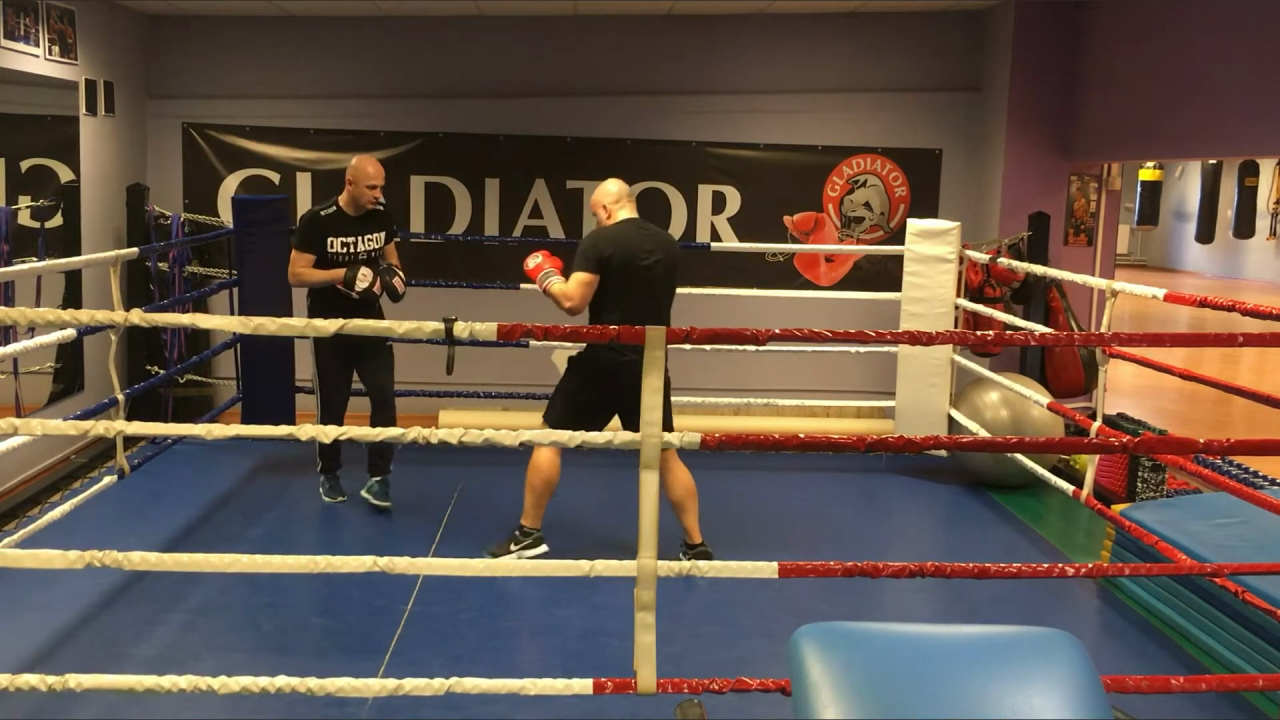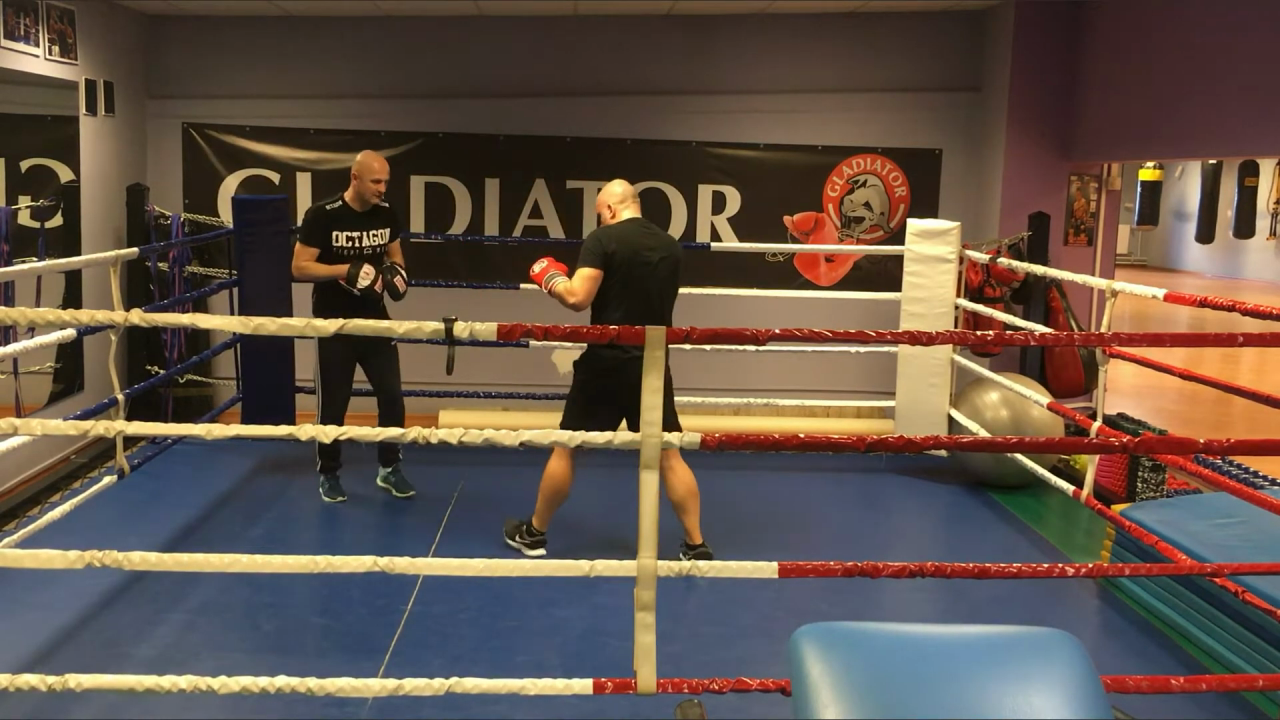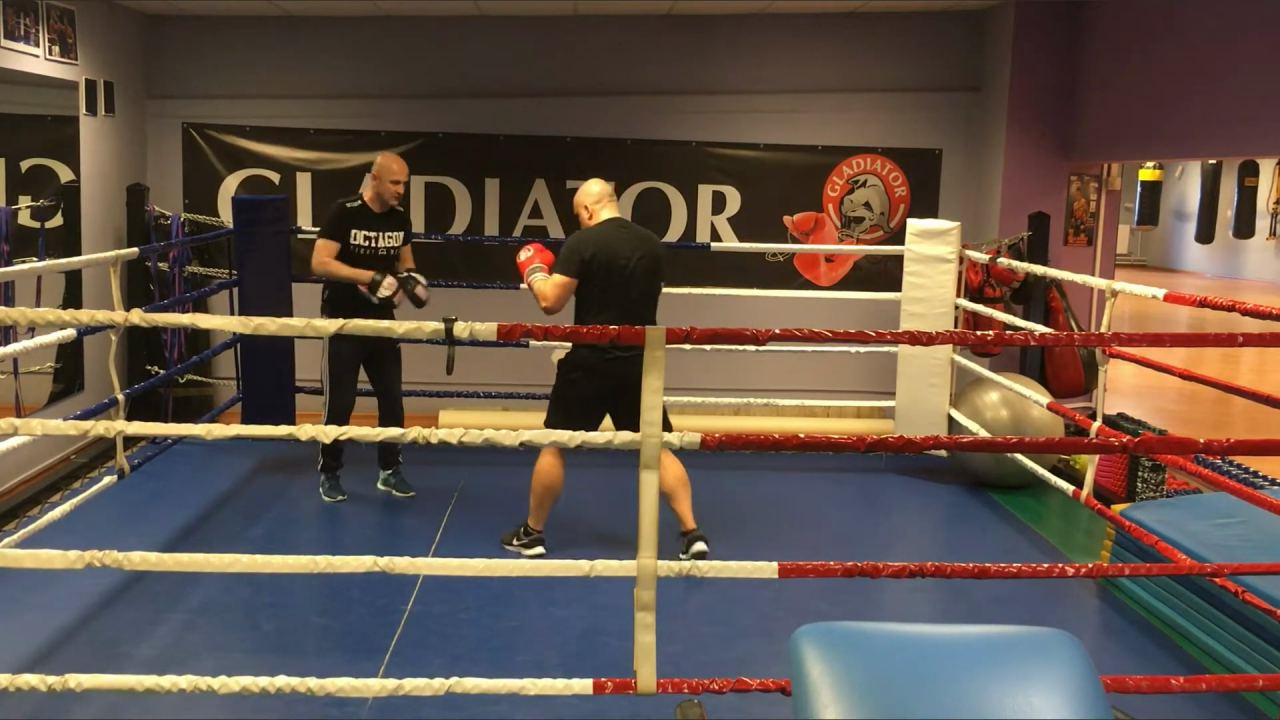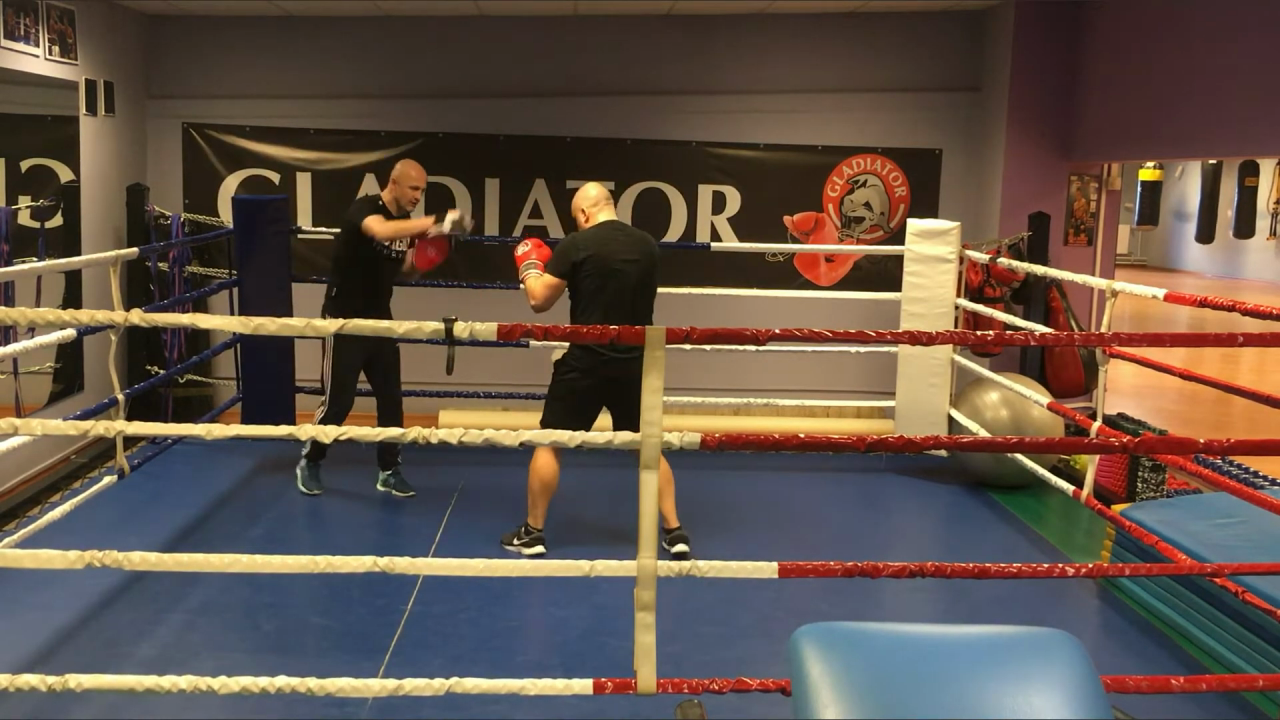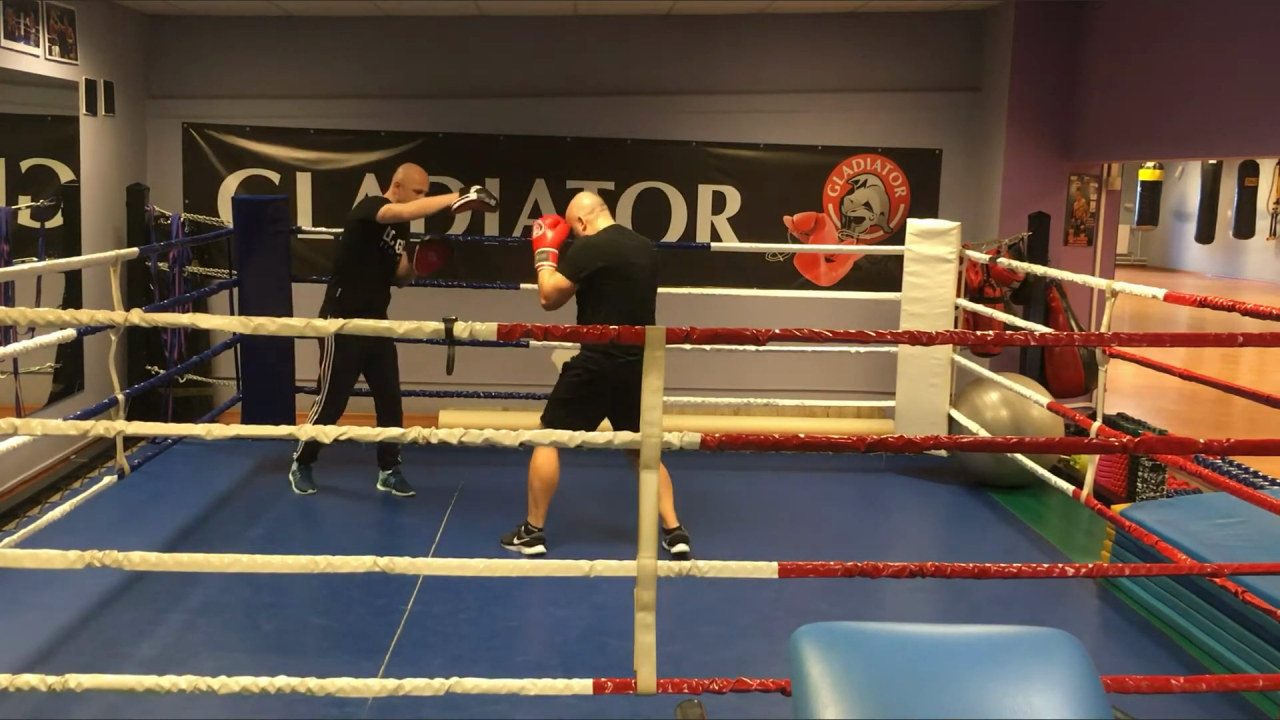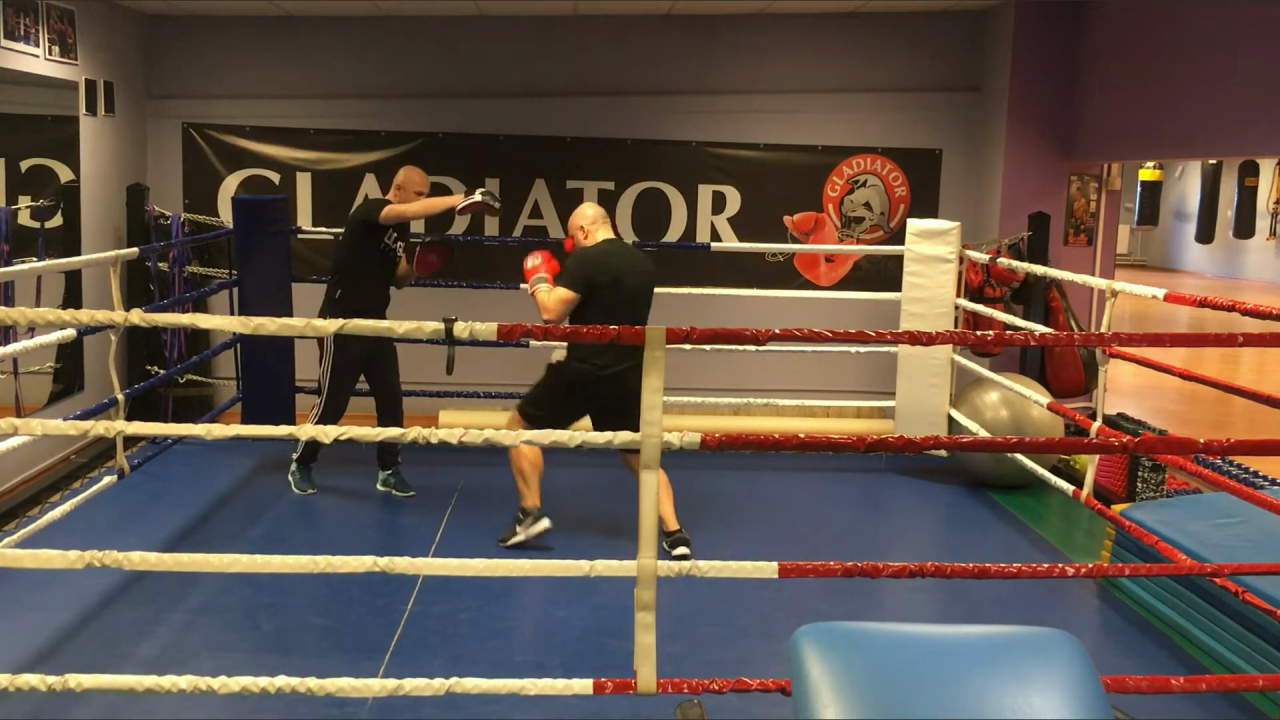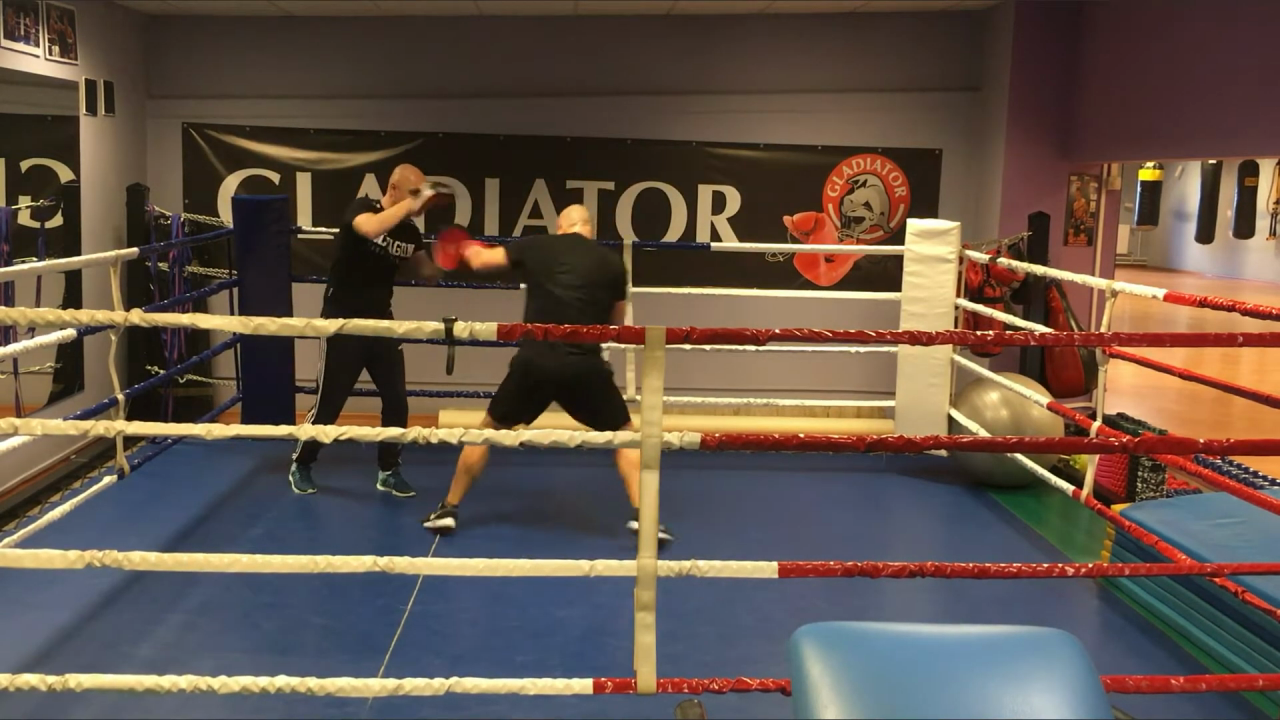
dt=0.2s
person 1, frame 1
left shoulder: (600, 240)
right shoulder: (668, 245)
left elbow: (573, 302)
left wrist: (547, 276)
left hip: (603, 362)
left knee: (549, 440)
right knee: (665, 455)
left ankle: (528, 535)
right ankle: (696, 546)
person 1, frame 2
left shoulder: (603, 239)
right shoulder: (670, 246)
left elbow: (577, 298)
left wrist: (552, 278)
left hip: (606, 362)
left knee: (566, 448)
right knee: (668, 455)
left ankle: (534, 533)
right ankle: (696, 547)
person 1, frame 3
left shoulder: (582, 242)
right shoulder: (652, 243)
left elbow: (550, 302)
left wrist: (533, 271)
left hip: (590, 362)
right hip: (639, 363)
left knee: (555, 446)
right knee: (657, 449)
left ankle: (531, 533)
right ankle: (692, 534)
person 1, frame 4
left shoulder: (576, 245)
right shoulder: (648, 245)
left elbow: (539, 301)
left wrist: (529, 264)
left hip: (586, 363)
right hip: (635, 363)
left knee: (549, 444)
left ankle: (532, 533)
right ankle: (675, 532)
person 1, frame 5
left shoulder: (589, 248)
right shoulder: (645, 248)
left elbow: (549, 298)
left wrist: (544, 251)
left hip: (597, 364)
right hip: (638, 366)
left knee: (548, 440)
right knee: (641, 451)
left ankle: (532, 532)
right ankle: (674, 532)
person 1, frame 6
left shoulder: (587, 259)
right shoulder: (644, 263)
left elbow: (551, 314)
left wrist: (538, 276)
left hip: (582, 373)
right hip: (626, 376)
left knee: (521, 426)
right knee: (637, 456)
left ankle: (531, 513)
right ankle: (675, 534)
person 1, frame 7
left shoulder: (537, 246)
right shoulder: (612, 263)
left elbow: (481, 261)
right elbow: (615, 321)
left wrist: (468, 248)
left hip: (536, 361)
right hip: (587, 367)
left knee: (489, 429)
right knee: (624, 434)
left ankle: (450, 508)
right ankle: (641, 515)
person 2, frame 1
left shoulder: (382, 216)
right shoulder: (317, 220)
right elbow: (296, 274)
left wrist: (394, 274)
right wrist: (344, 273)
left hip: (371, 323)
left knee: (385, 401)
right knee: (332, 408)
left ankle: (378, 480)
right ankle: (329, 475)
person 2, frame 2
left shoulder: (387, 213)
right shoulder: (322, 215)
right elbow: (299, 267)
left wrist: (396, 273)
right wrist: (347, 271)
left hip: (375, 321)
right hip: (333, 324)
left knee: (392, 397)
right knee: (333, 405)
left ankle: (390, 468)
right ankle: (328, 474)
person 2, frame 3
left shoulder: (400, 218)
right shoulder: (344, 213)
left elbow: (405, 260)
right elbow: (319, 264)
left wrist: (413, 278)
right wrist: (368, 277)
left hip: (381, 321)
right hip: (341, 322)
left knee: (392, 400)
right knee: (339, 403)
left ankle: (390, 470)
right ankle: (329, 473)
person 2, frame 4
left shoulder: (406, 222)
right shoulder: (364, 207)
right elbow: (382, 231)
left wrist: (424, 256)
right wrist: (436, 223)
left hip: (380, 321)
right hip: (343, 320)
left knee: (391, 399)
right knee: (338, 400)
left ankle: (389, 471)
right ankle: (309, 463)
person 2, frame 5
left shoulder: (402, 226)
right shoulder: (370, 209)
right elbow: (405, 213)
left wrist: (418, 264)
right wrist: (457, 198)
left hip: (376, 324)
right hip: (343, 322)
left knee: (390, 401)
right knee: (331, 402)
left ankle: (389, 470)
right ankle: (301, 464)
person 2, frame 6
left shoulder: (400, 229)
right shoulder: (370, 211)
right elbow: (409, 211)
left wrist: (419, 266)
right wrist: (461, 200)
left hip: (375, 324)
left knee: (391, 401)
right knee: (331, 403)
left ankle: (389, 471)
right ankle: (300, 465)
person 2, frame 7
left shoulder: (410, 230)
right shoulder: (363, 208)
left elbow: (428, 273)
right elbow: (370, 229)
right wrist: (415, 203)
left hip: (380, 323)
right hip: (342, 323)
left knee: (397, 401)
right knee: (329, 402)
left ankle: (389, 471)
right ankle: (301, 465)
